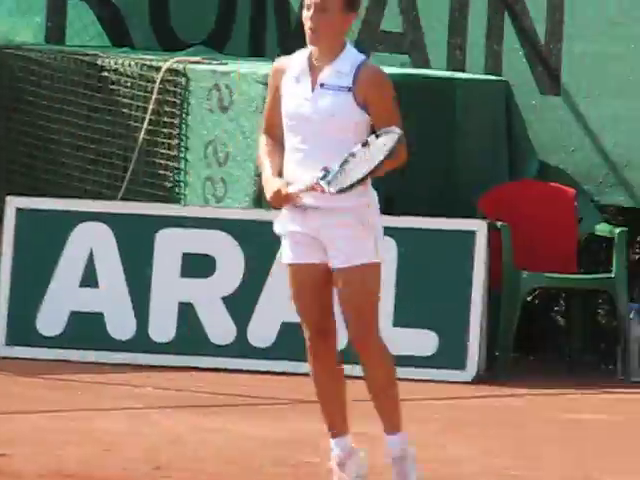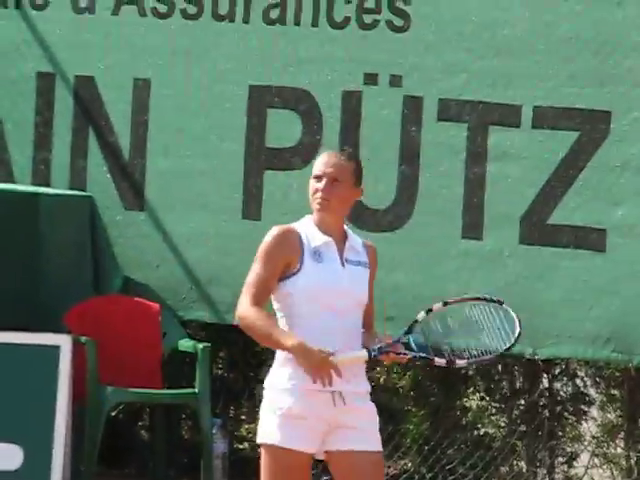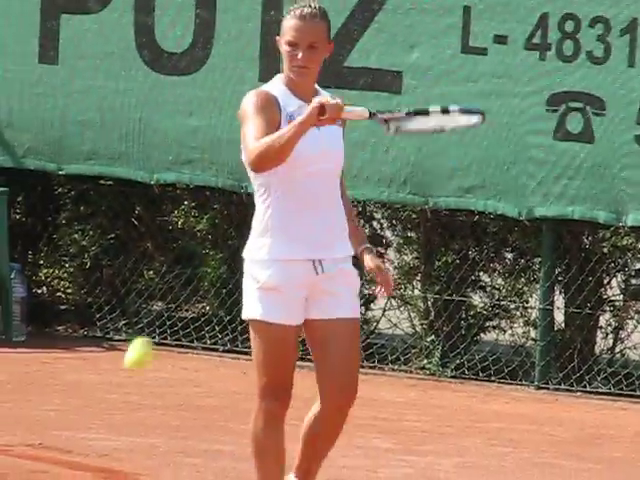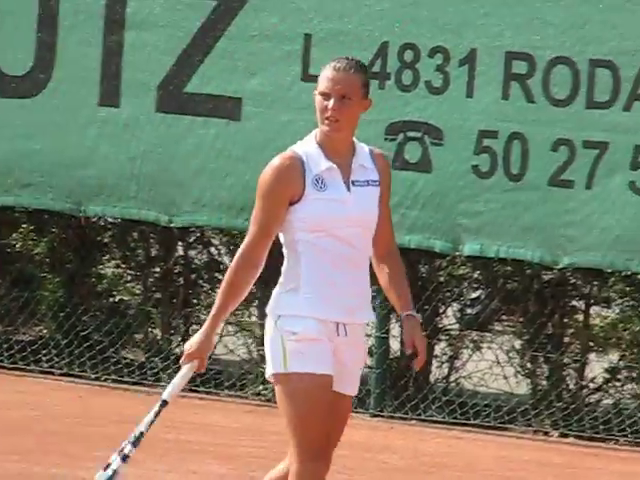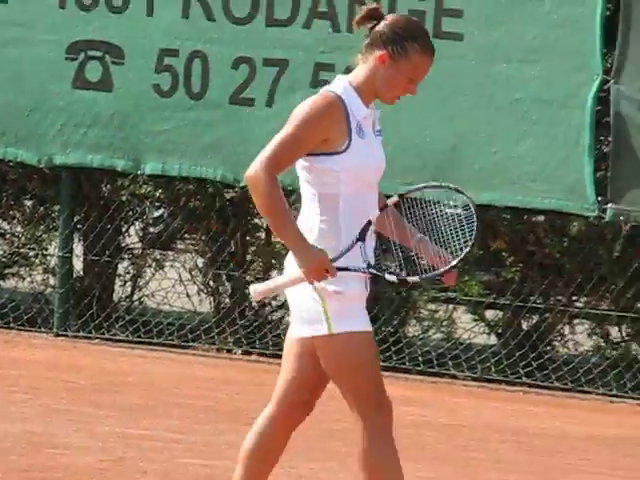
dt=1s
person 1, frame 1
left shoulder: (367, 76)
right shoulder: (284, 70)
left elbow: (397, 151)
right elbow: (269, 136)
right wrist: (270, 180)
left hip: (350, 213)
right hip: (298, 213)
left knee: (364, 338)
right knee: (318, 337)
person 1, frame 2
left shoulder: (366, 253)
right shoulder: (285, 240)
right elbow: (248, 312)
right wrist: (299, 348)
left hip: (352, 403)
right hip: (295, 395)
person 1, frame 3
left shoulder: (332, 108)
right shoulder: (261, 101)
right elbow: (258, 159)
left wrist: (365, 250)
right wrist: (305, 122)
left hip: (334, 266)
right hip: (276, 264)
left knee: (340, 396)
right knee: (274, 399)
person 1, frame 4
left shoulder: (377, 165)
right shoulder: (288, 168)
left elbow: (384, 253)
right elbow: (251, 255)
left wrist: (408, 315)
right wrist: (210, 328)
left hip: (351, 332)
right hip: (299, 327)
person 1, frame 5
left shoulder: (366, 114)
right shoulder: (326, 107)
right elbow: (260, 175)
right wrist: (303, 251)
left hip: (342, 283)
right hip: (325, 283)
left knee: (288, 411)
right knee: (375, 414)
